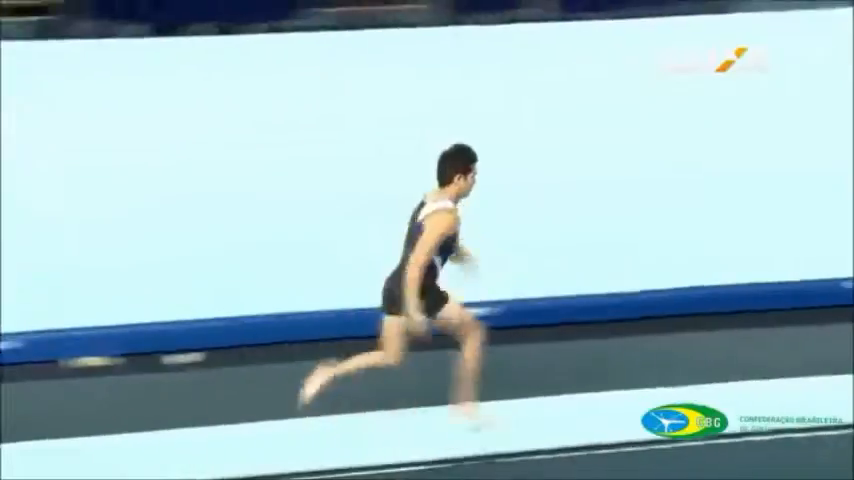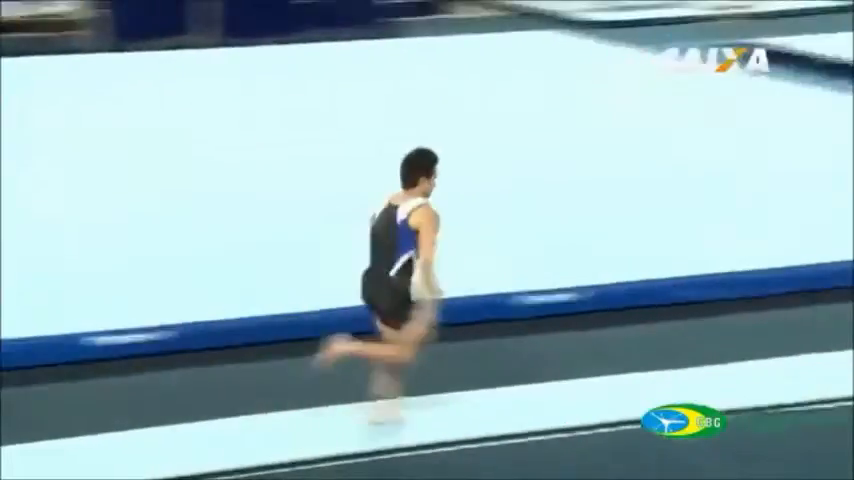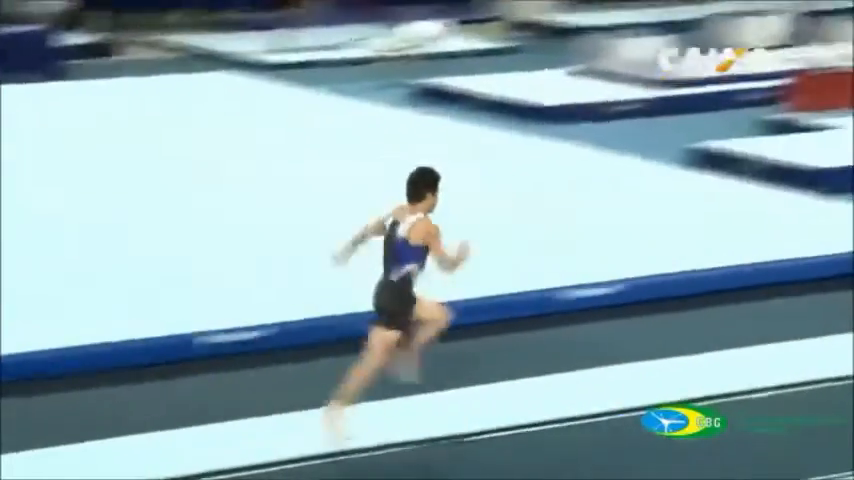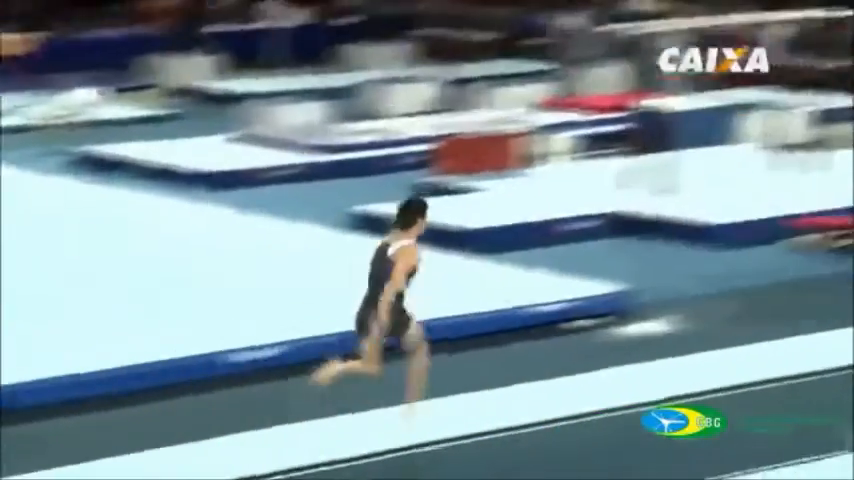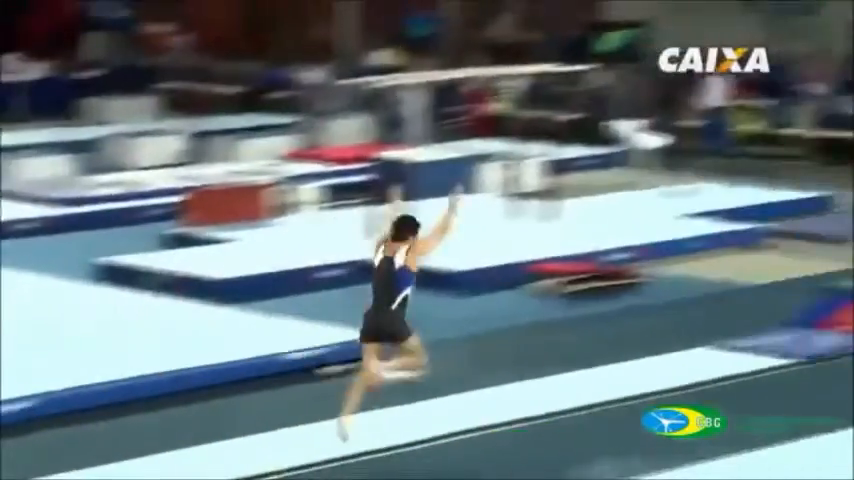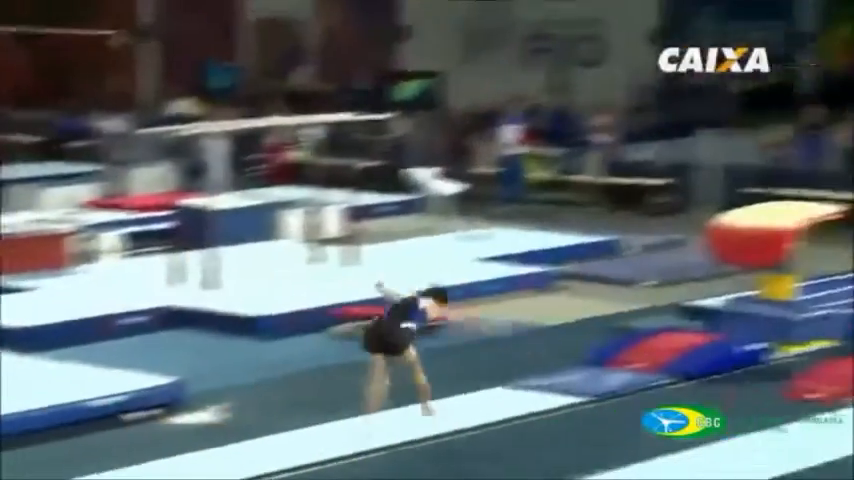
dt=0.3s
person 1, frame 1
left shoulder: (430, 201)
right shoulder: (446, 217)
right elbow: (417, 261)
left wrist: (458, 252)
right wrist: (413, 309)
left hip: (398, 286)
right hip: (414, 292)
left knee: (392, 357)
right knee: (473, 332)
left ankle: (328, 372)
right ankle: (466, 404)
person 1, frame 2
left shoulder: (386, 205)
right shoulder: (426, 213)
right elbow: (426, 258)
right wrist: (430, 293)
left hip: (373, 283)
right hip: (391, 291)
left knee: (396, 347)
right knee: (402, 355)
left ankle: (386, 406)
right ankle: (346, 346)
person 1, frame 3
left shoulder: (394, 215)
right shoulder: (426, 227)
left elbow: (366, 232)
right elbow: (446, 265)
left wrist: (348, 250)
right wrist: (461, 255)
left hip: (387, 291)
right hip: (397, 297)
left knee: (441, 315)
right knee: (374, 362)
left ankle: (404, 355)
right ankle: (335, 412)
person 1, frame 4
left shoulder: (385, 243)
right shoulder: (409, 254)
right elbow: (392, 288)
right wrist: (381, 324)
left hip: (366, 310)
right hip: (388, 313)
left knee: (370, 369)
right knee: (420, 351)
left ankle: (337, 368)
right ankle: (412, 405)
person 1, frame 5
left shoulder: (381, 249)
right shoulder: (413, 253)
left elbow: (389, 232)
right elbow: (441, 231)
left wrist: (395, 203)
right wrist: (452, 205)
left hip: (371, 319)
right hip: (393, 323)
left knee: (367, 372)
right knee: (420, 360)
left ankle: (345, 418)
right ankle: (383, 367)
person 1, frame 6
left shoulder: (410, 299)
right shoulder: (435, 309)
left elbow: (391, 296)
left hip: (375, 331)
right hip: (395, 335)
left knee: (378, 377)
right knee: (417, 369)
right ankle: (426, 407)
